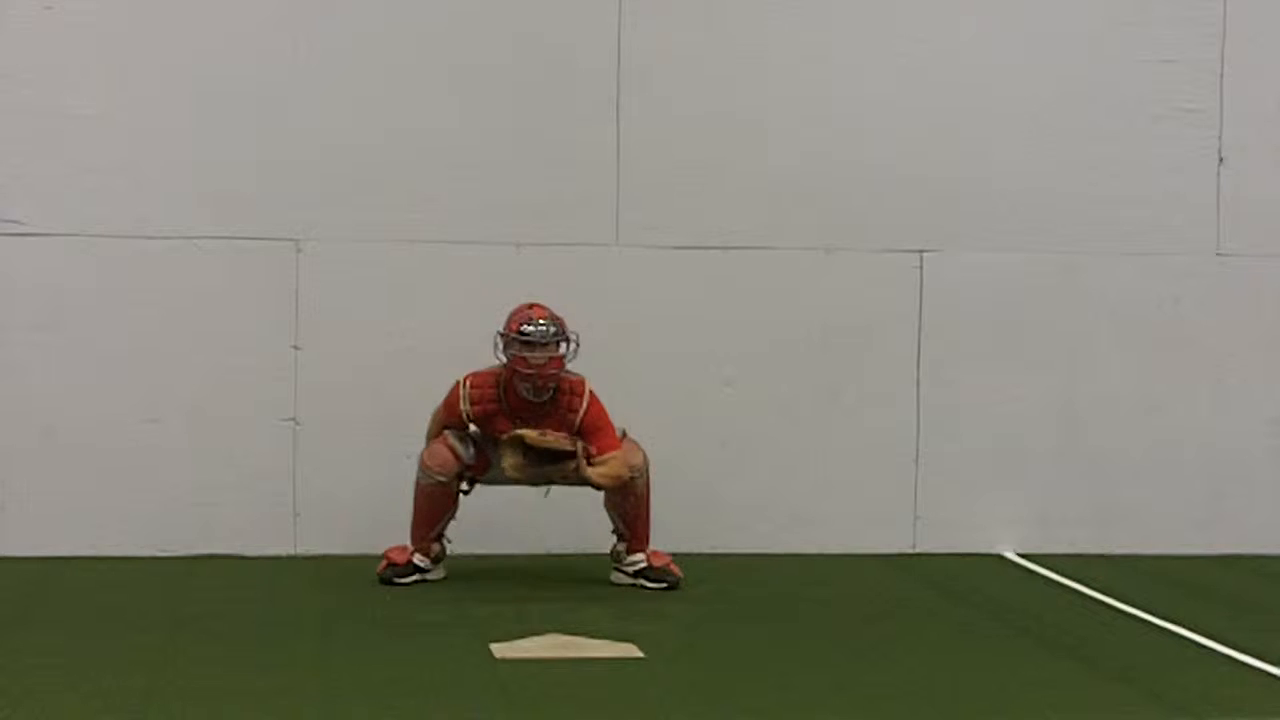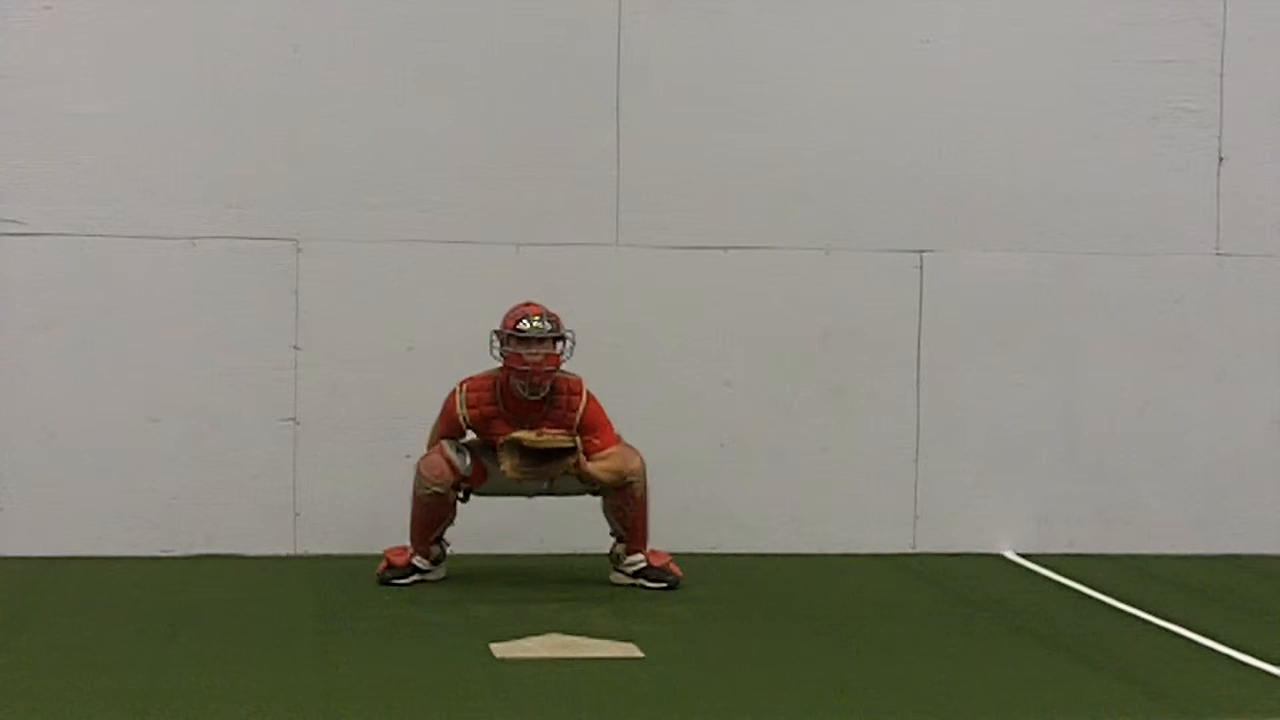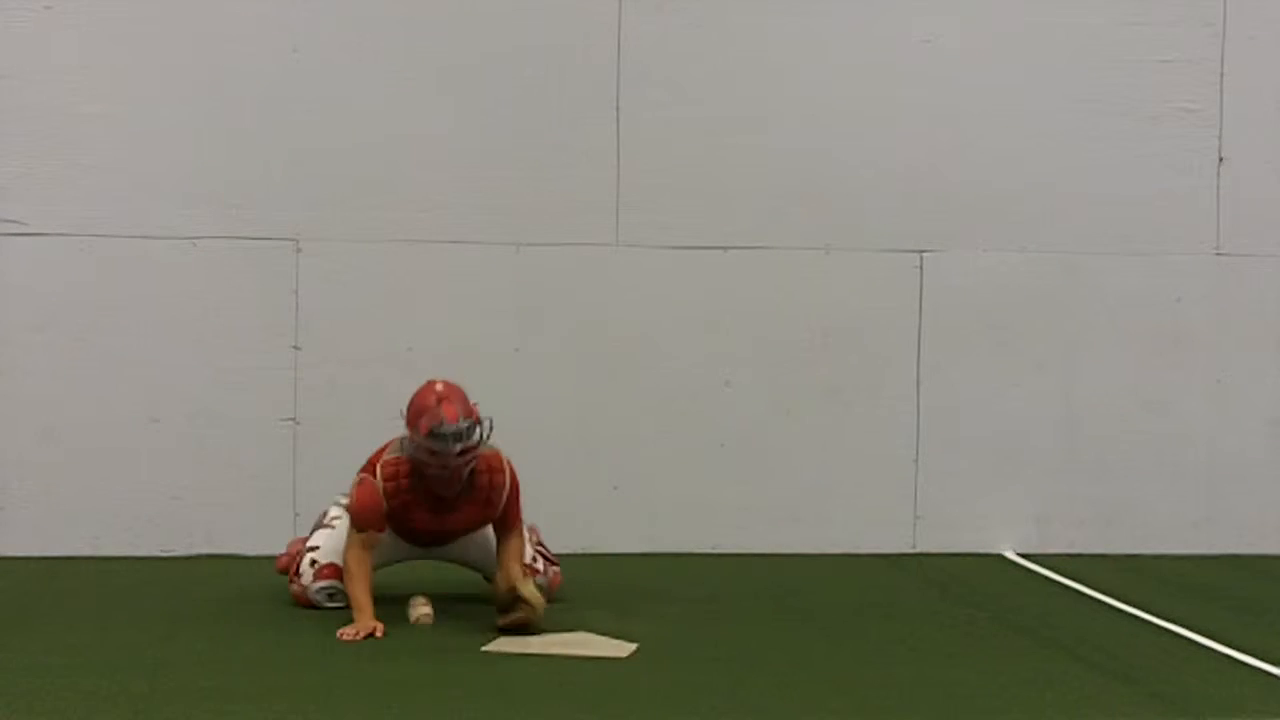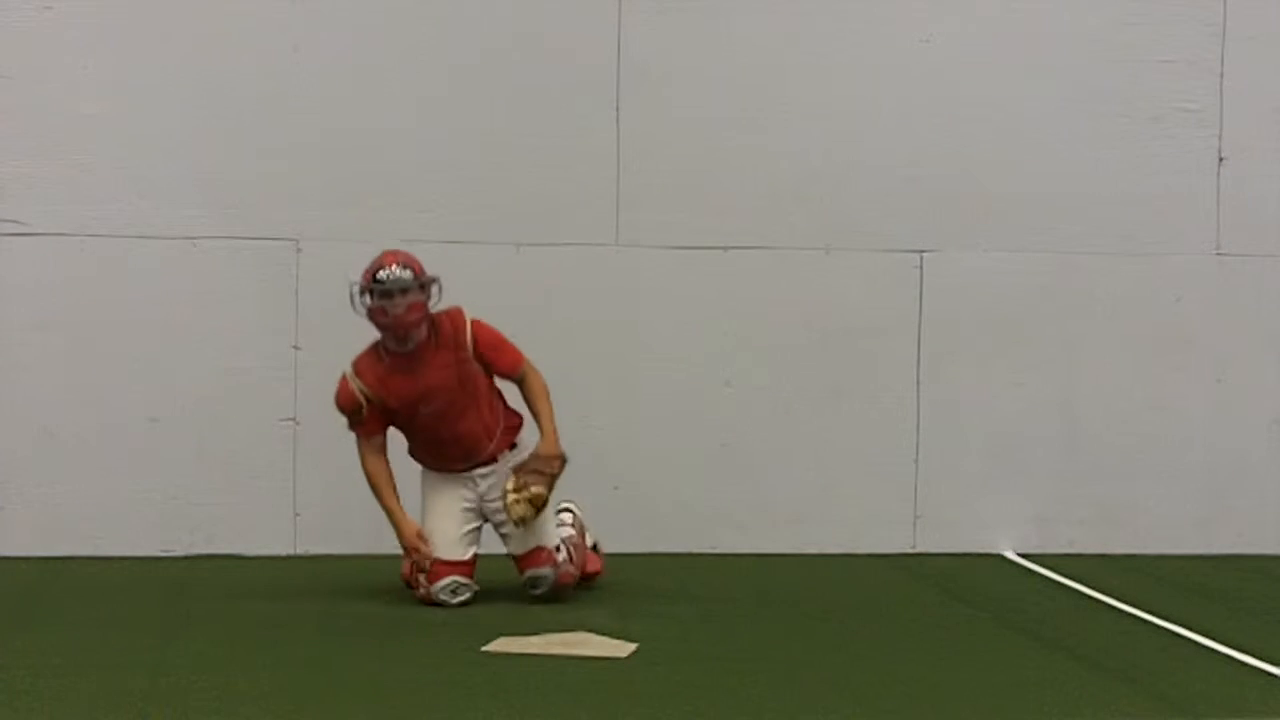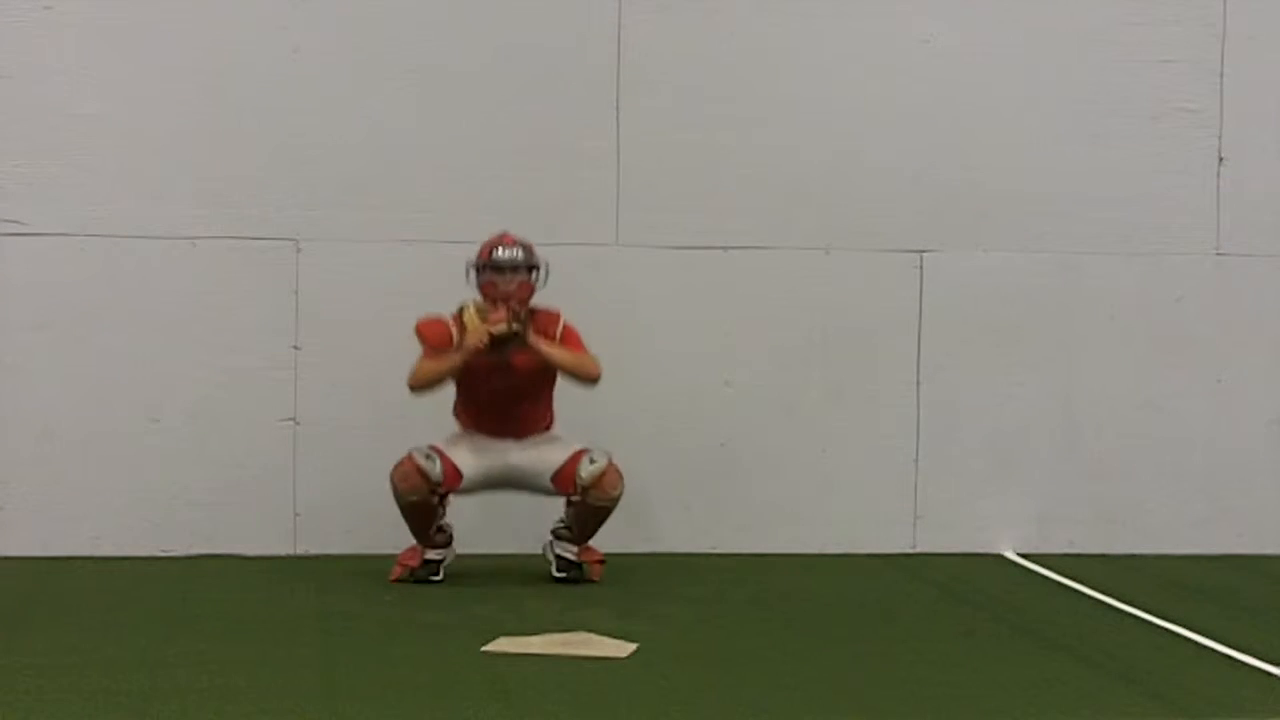
dt=1s
person 1, frame 1
left shoulder: (578, 397)
right shoulder: (477, 391)
left elbow: (619, 470)
right elbow: (441, 421)
left wrist: (586, 474)
right wrist: (433, 474)
right hip: (499, 455)
left knee: (632, 459)
right knee: (438, 457)
left ankle: (633, 558)
right ankle: (424, 554)
person 1, frame 2
left shoulder: (576, 398)
right shoulder: (472, 395)
left elbow: (617, 467)
right elbow: (440, 441)
left wrist: (585, 469)
right wrist: (433, 489)
right hip: (497, 466)
left knee: (629, 463)
right knee: (433, 467)
left ankle: (632, 559)
right ankle: (424, 556)
person 1, frame 3
left shoulder: (497, 471)
right shoulder: (385, 472)
left elbow: (509, 533)
right elbow: (359, 547)
left wrist: (509, 582)
right wrist: (363, 615)
left hip: (463, 535)
right hip: (391, 529)
left knee: (542, 582)
right knee: (314, 588)
right ankle: (330, 529)
person 1, frame 4
left shoulder: (462, 332)
right shoulder: (366, 375)
left elbow: (527, 375)
right elbow: (373, 456)
left wrist: (550, 439)
right wrist: (401, 523)
left hip: (507, 463)
right hip: (444, 480)
left knee: (550, 580)
right knee: (447, 591)
left ankle: (568, 527)
right ankle: (419, 558)
person 1, frame 5
left shoulder: (550, 326)
right shoulder: (458, 326)
left elbow: (591, 372)
right elbow: (416, 381)
left wrist: (534, 342)
right wrist: (463, 353)
left hip: (536, 446)
right hip: (475, 445)
left knee: (606, 479)
right knee: (407, 476)
left ankle: (567, 545)
right ankle: (434, 548)
